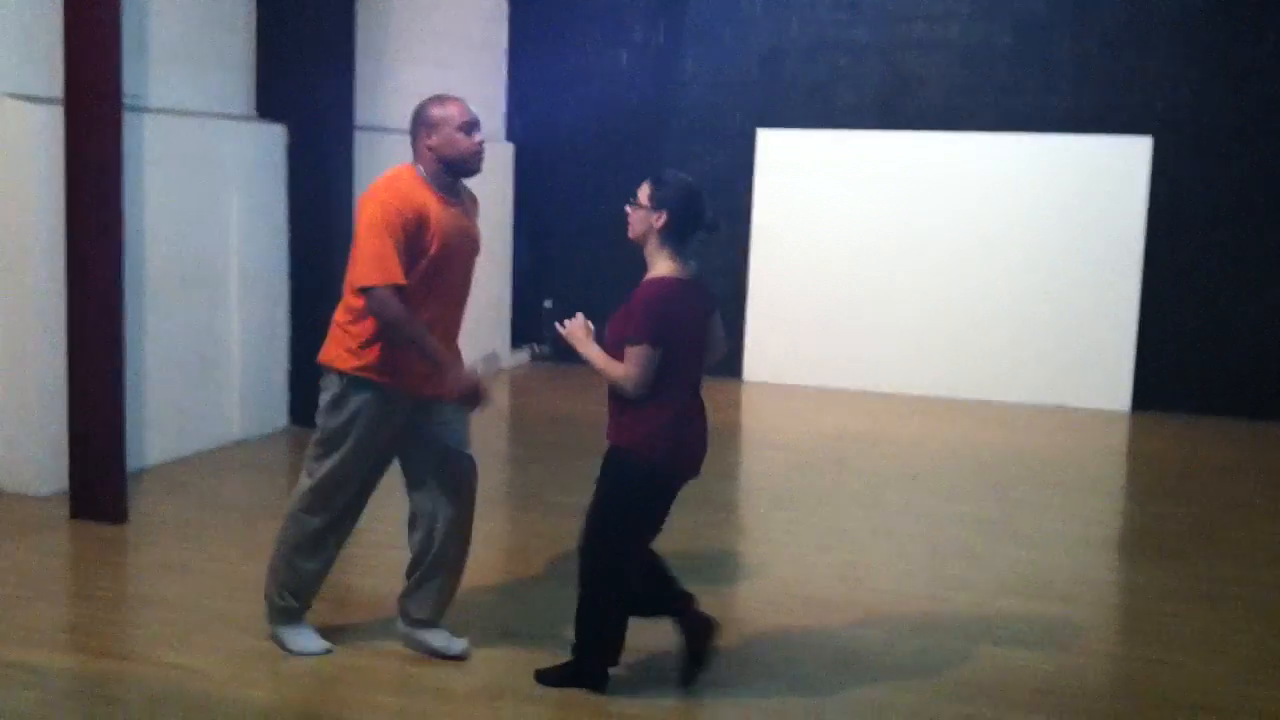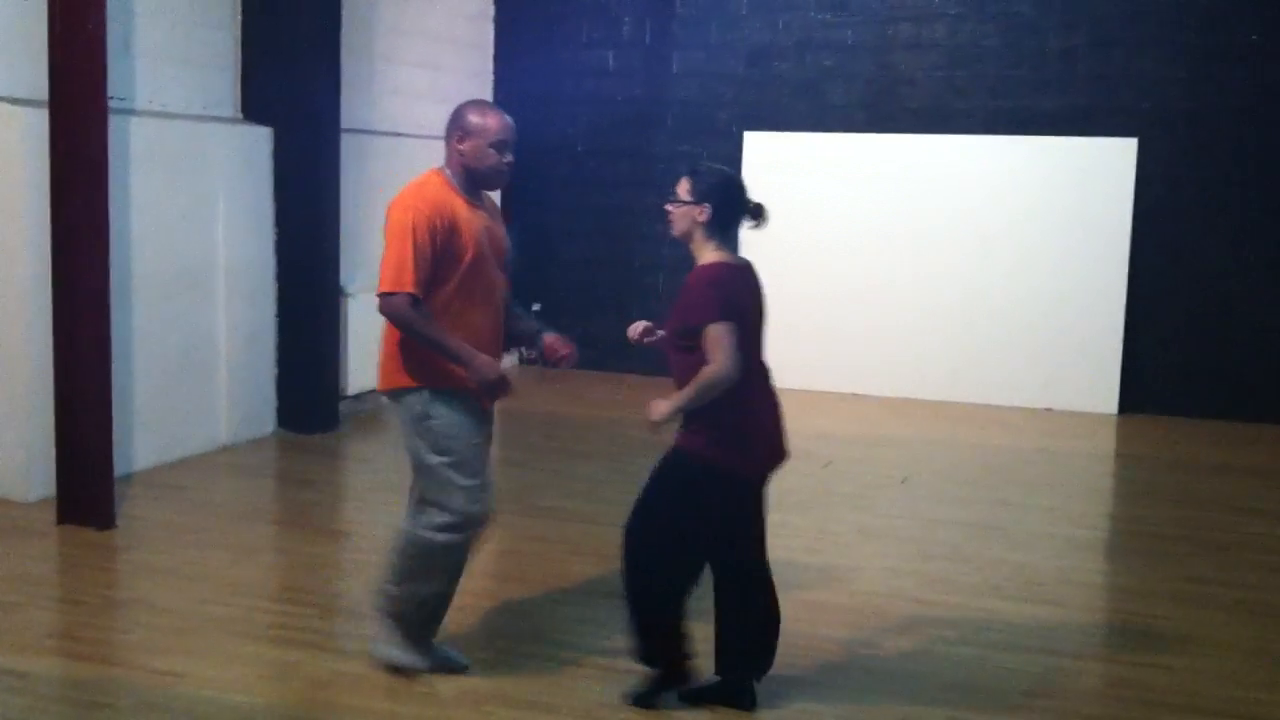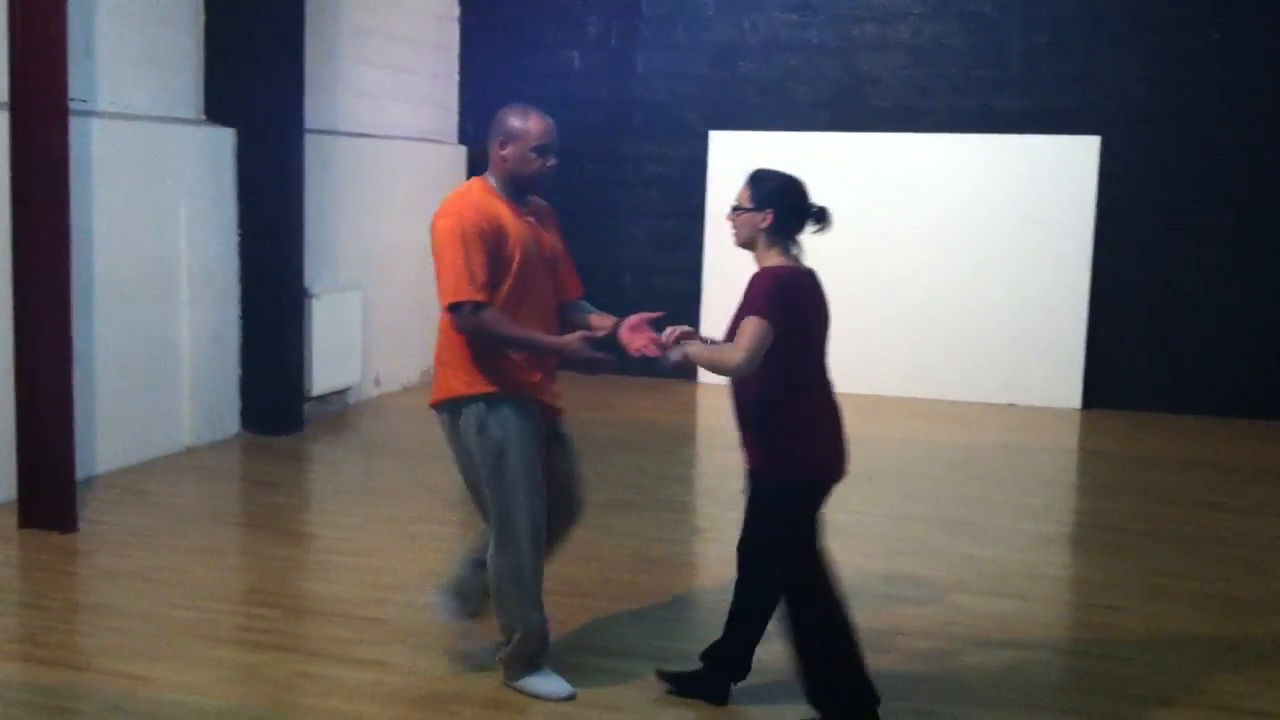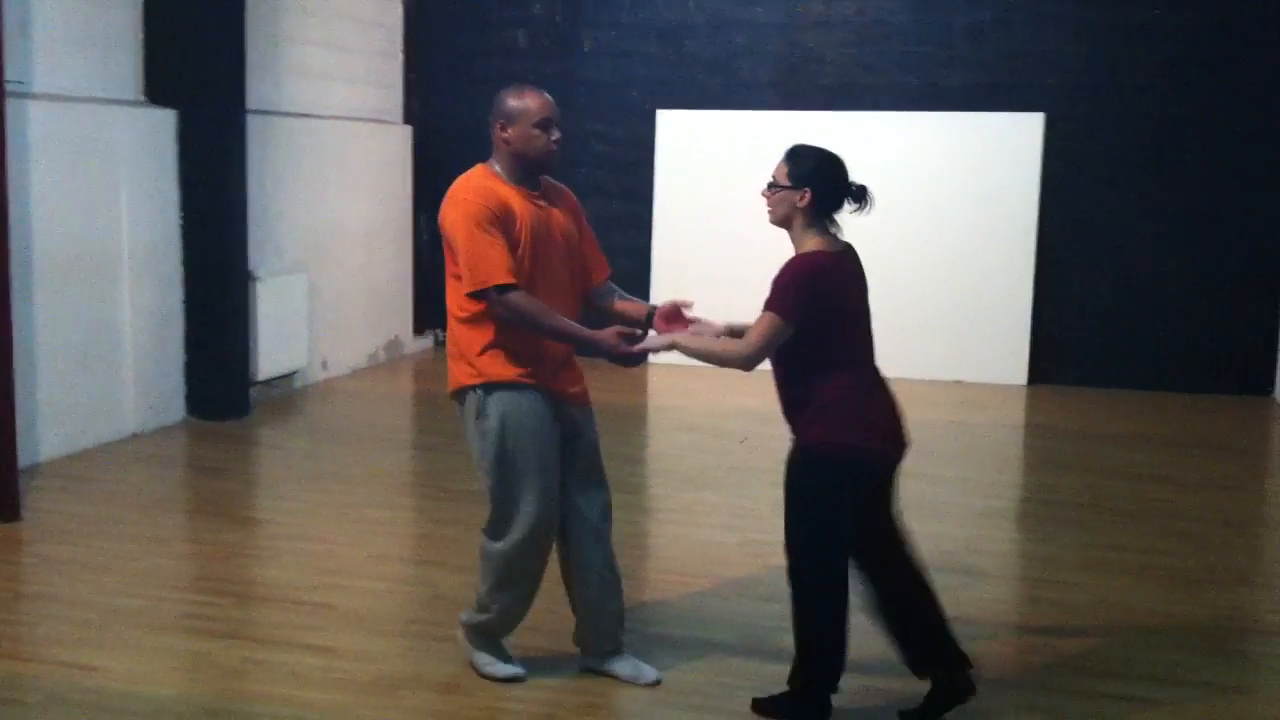
dt=0.4s
person 1, frame 1
left shoulder: (465, 201)
right shoulder: (392, 198)
right elbow: (383, 299)
left wrist: (449, 365)
right wrist: (449, 366)
left hip: (430, 377)
right hip: (368, 374)
left knee: (451, 488)
right knee: (329, 494)
left ankle: (421, 616)
right ankle: (286, 609)
person 1, frame 2
left shoulder: (486, 208)
right shoulder: (421, 205)
right elbow: (396, 303)
left wrist: (539, 335)
right wrist: (469, 360)
left hip: (471, 385)
right hip: (429, 382)
left knee: (437, 506)
right knee: (459, 508)
left ankle: (416, 632)
right ankle: (398, 616)
person 1, frame 3
left shoulder: (542, 215)
right shoulder: (466, 213)
left elbow: (565, 300)
right elbow: (467, 316)
left wrist: (613, 326)
right wrist: (557, 347)
left hip: (531, 391)
right hip: (483, 394)
left knee: (561, 507)
right knee: (520, 526)
left ankle: (467, 594)
right ankle: (522, 660)
person 1, frame 4
left shoulder: (562, 200)
right shoulder: (473, 198)
left elbow: (594, 284)
right elbow: (502, 299)
left wrist: (645, 313)
right wrist: (594, 340)
left hip: (560, 380)
right hip: (500, 381)
left knee: (588, 513)
right knee: (526, 516)
left ankle: (603, 646)
right ankle: (485, 634)
person 2, frame 1
left shoulder: (655, 294)
right shoulder: (692, 285)
left elbow: (631, 380)
right elbow: (714, 349)
left wrist: (584, 341)
left hip: (647, 445)
right hip: (673, 439)
left knee: (606, 550)
right knee: (617, 544)
left ankle: (589, 663)
right ankle: (688, 621)
person 2, frame 2
left shoulder: (708, 280)
right shoulder: (737, 273)
left elbow: (724, 369)
left wrist: (672, 406)
right wrist: (662, 336)
left hip: (717, 443)
right hip: (749, 439)
left knee: (650, 541)
right knee: (737, 560)
left ankle: (668, 663)
right ankle: (738, 678)
person 2, frame 3
left shoulder: (772, 283)
right shoulder: (799, 280)
left elbow: (740, 361)
left wrist: (690, 349)
right wrist: (701, 342)
left hip: (789, 453)
right hip: (806, 448)
left knee: (793, 573)
right knee: (763, 564)
right ankle: (718, 671)
person 2, frame 4
left shoulder: (806, 270)
right shoulder: (837, 258)
left elbow: (747, 355)
left wrist: (677, 341)
right wrist: (727, 328)
left hip: (834, 438)
right hip: (868, 430)
left knee: (813, 561)
right knee: (882, 557)
right ankle: (947, 670)
